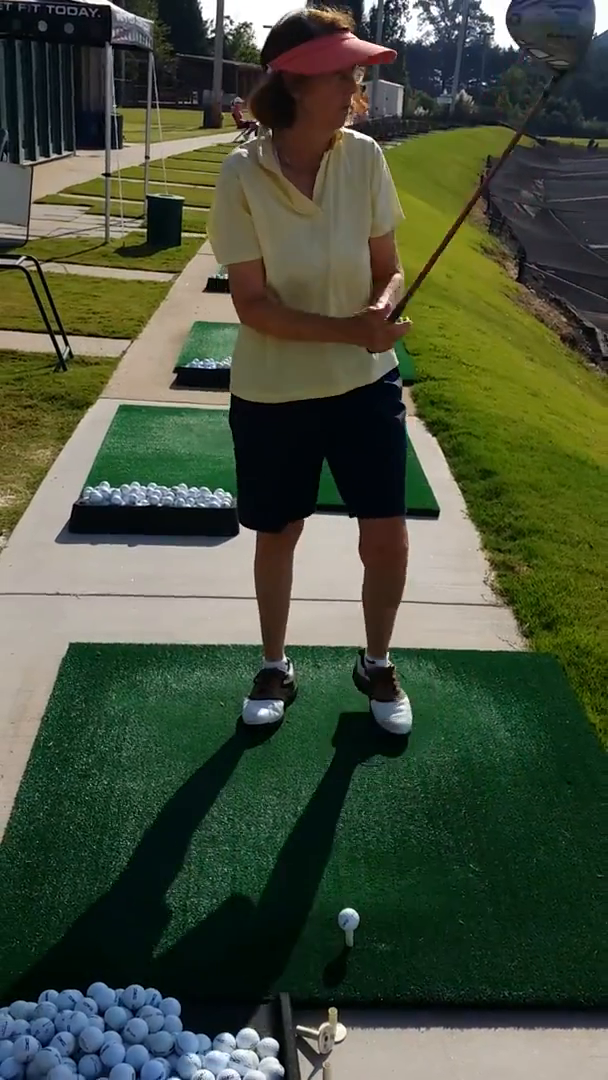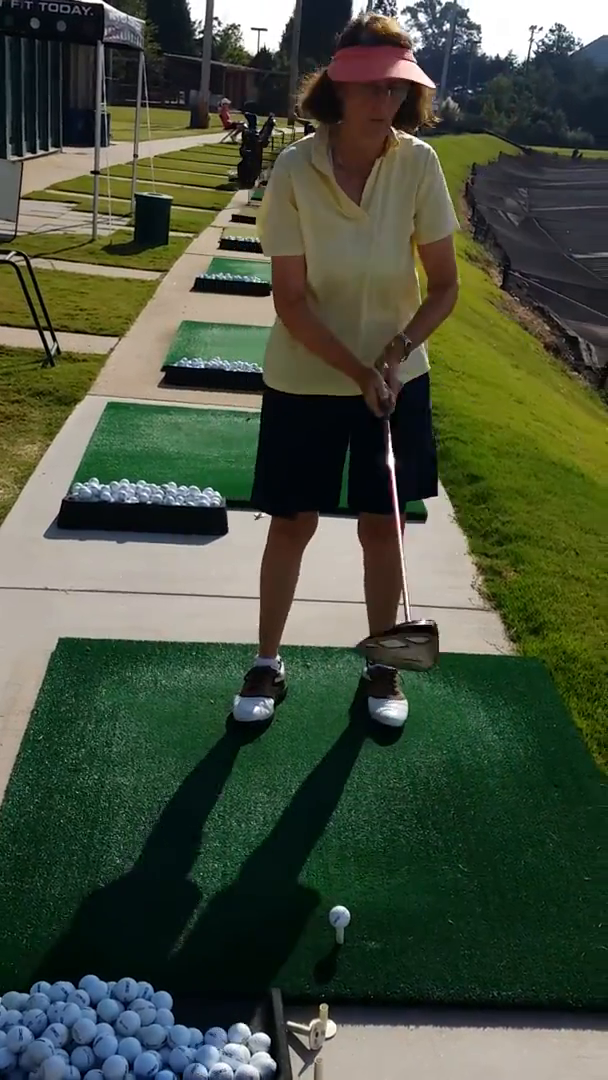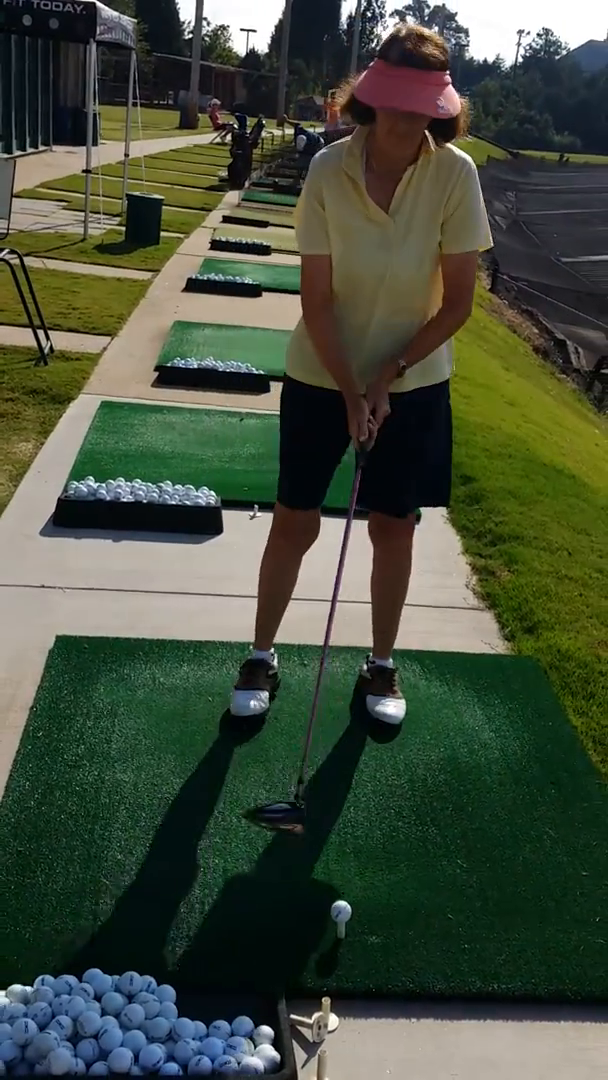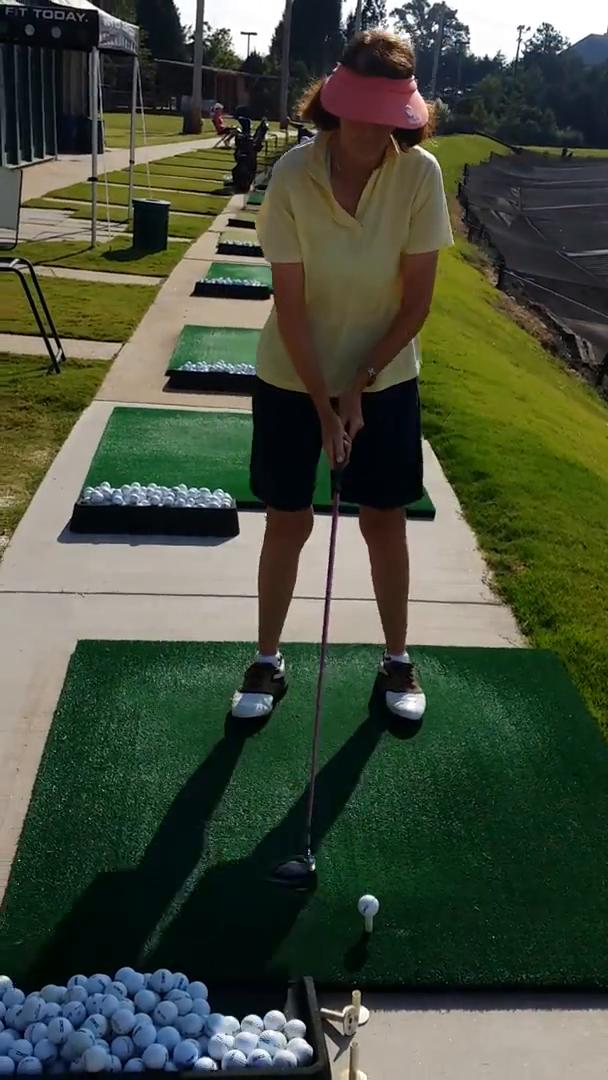
dt=0.4s
person 1, frame 1
left shoulder: (365, 157)
right shoulder: (243, 173)
left elbow: (389, 269)
right elbow: (253, 306)
left wrist: (382, 309)
right wrist: (347, 329)
left hip: (365, 383)
right hip: (274, 391)
left knee: (386, 536)
right knee: (278, 534)
left ankle: (377, 662)
right ankle: (275, 666)
person 1, frame 2
left shoulder: (419, 163)
right shoulder: (295, 169)
left elbow: (444, 284)
right elbow: (291, 301)
left wrist: (396, 354)
right wrist: (357, 373)
left hip: (397, 379)
right hip: (304, 383)
left knee: (382, 527)
right knee: (291, 526)
left ankle: (379, 665)
right ankle: (268, 663)
person 1, frame 3
left shoulder: (456, 173)
right shoulder: (328, 169)
left elbow: (458, 303)
right elbow: (318, 301)
left wrist: (390, 376)
right wrist: (351, 393)
left hip: (413, 383)
right hip: (320, 378)
left knee: (394, 528)
right knee: (294, 521)
left ankle: (380, 664)
right ankle: (261, 656)
person 1, frame 4
left shoulder: (420, 173)
right shoulder: (292, 176)
left elbow: (417, 301)
right elbow: (290, 307)
left wrist: (358, 385)
right wrist: (323, 409)
left hip: (385, 380)
right hip: (292, 380)
left knee: (386, 522)
right knee: (287, 523)
left ankle: (396, 660)
right ankle: (268, 660)
